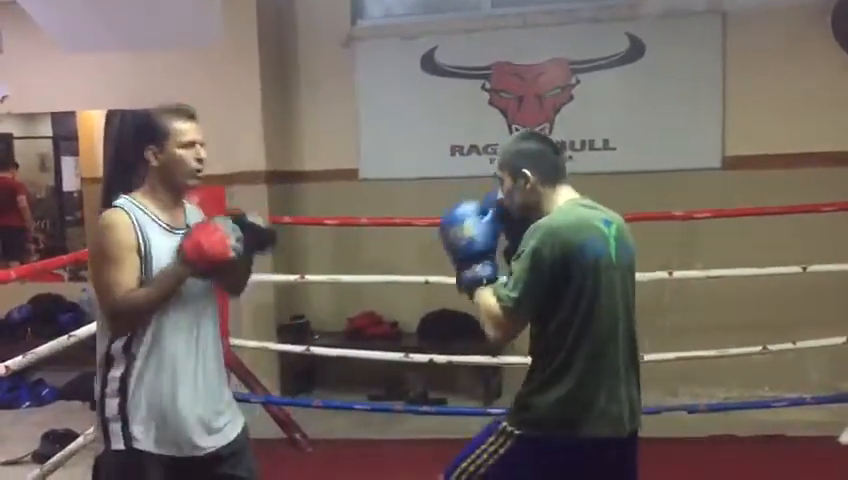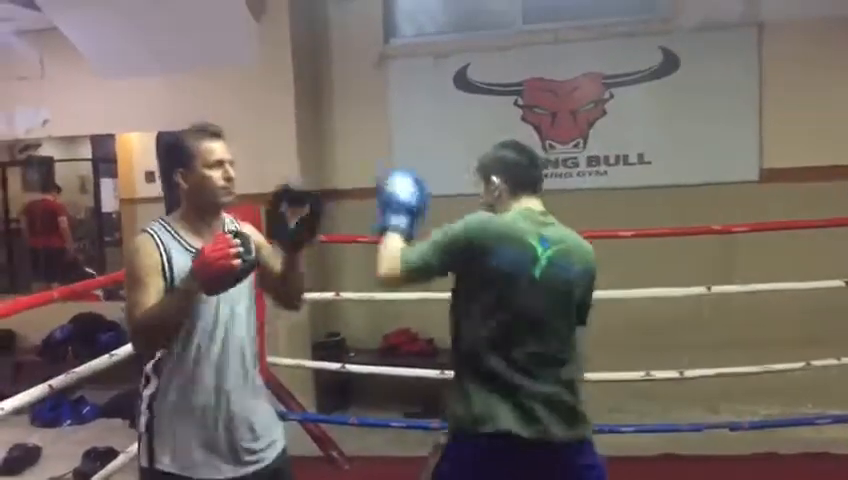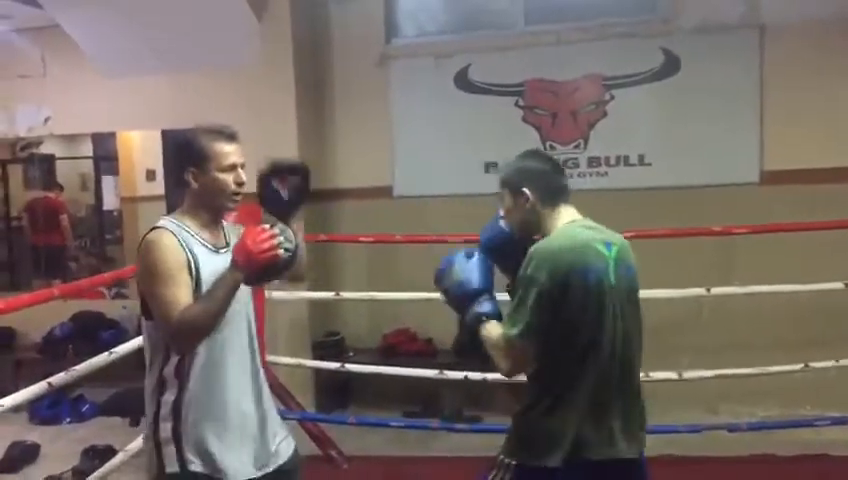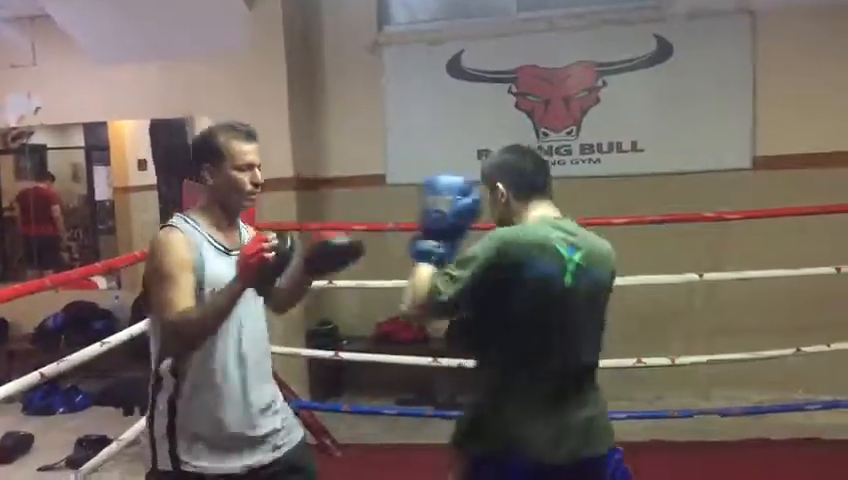
dt=0.5s
person 1, frame 1
left shoulder: (197, 217)
right shoulder: (120, 223)
left elbow: (229, 286)
right elbow: (120, 313)
left wrist: (240, 259)
right wrist: (184, 264)
right hip: (140, 417)
person 1, frame 2
left shoulder: (241, 233)
right shoulder: (150, 246)
left elbow: (291, 300)
right elbow: (143, 338)
left wrist: (294, 246)
right wrist: (196, 280)
right hip: (179, 438)
person 1, frame 3
left shoulder: (234, 233)
right shoulder: (164, 243)
left elbow: (296, 271)
right elbow: (181, 334)
right wrist: (238, 270)
left hip: (254, 426)
right hip: (193, 441)
person 1, frame 4
left shoulder: (247, 235)
right shoulder: (176, 242)
left elbow: (278, 301)
right elbow: (179, 335)
left wrist: (311, 266)
right wrist: (241, 279)
left hip: (263, 423)
right hip: (193, 437)
person 2, frame 1
left shoulder: (550, 232)
right shoulder: (614, 225)
left elbow: (500, 327)
left wrist: (474, 266)
right wrist: (520, 239)
left hip: (554, 419)
right hip: (616, 414)
person 2, frame 2
left shoulder: (481, 232)
right shoulder: (579, 252)
left elbow: (389, 272)
left wrist: (395, 219)
left hip: (488, 427)
right hip: (562, 426)
person 2, frame 3
left shoulder: (548, 255)
right shoulder: (617, 246)
left elbow: (511, 360)
left wrist: (478, 306)
right wrist: (516, 265)
left hip: (553, 446)
right hip: (620, 440)
person 2, frame 4
left shoulder: (502, 248)
right shoulder: (600, 252)
left elbow: (416, 308)
left wrist: (432, 241)
left hip: (510, 444)
right hip: (587, 439)
